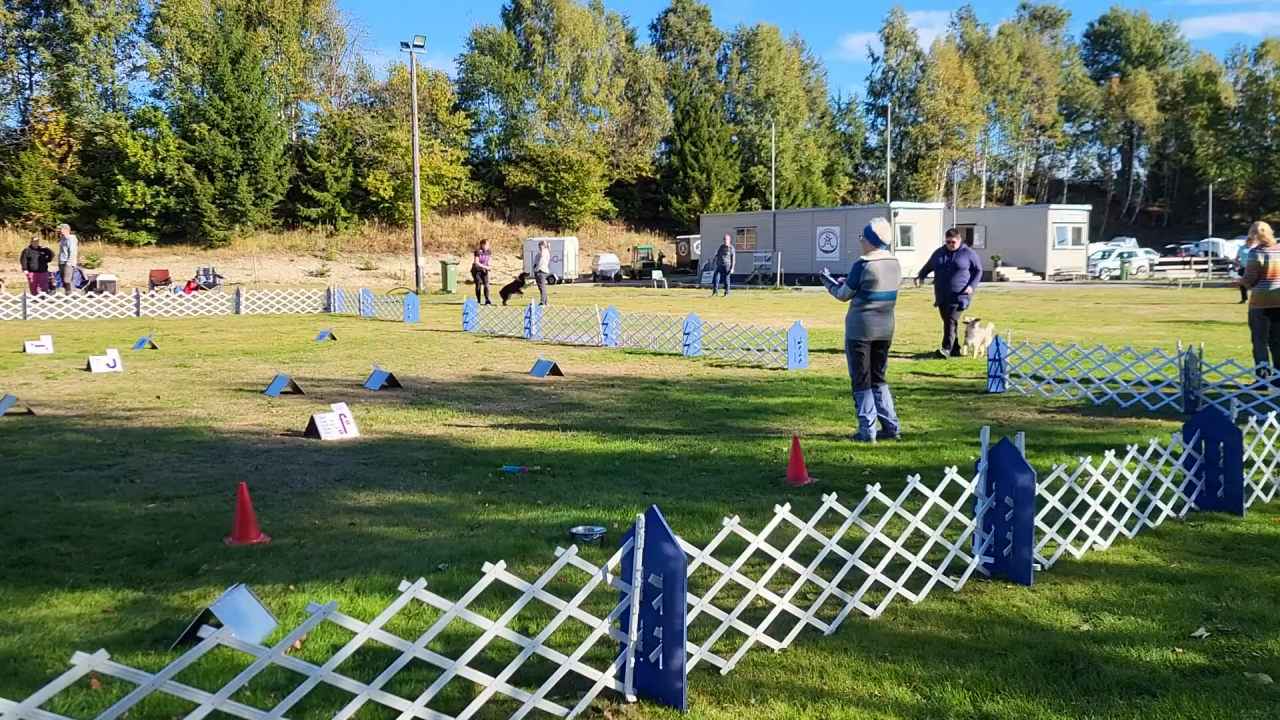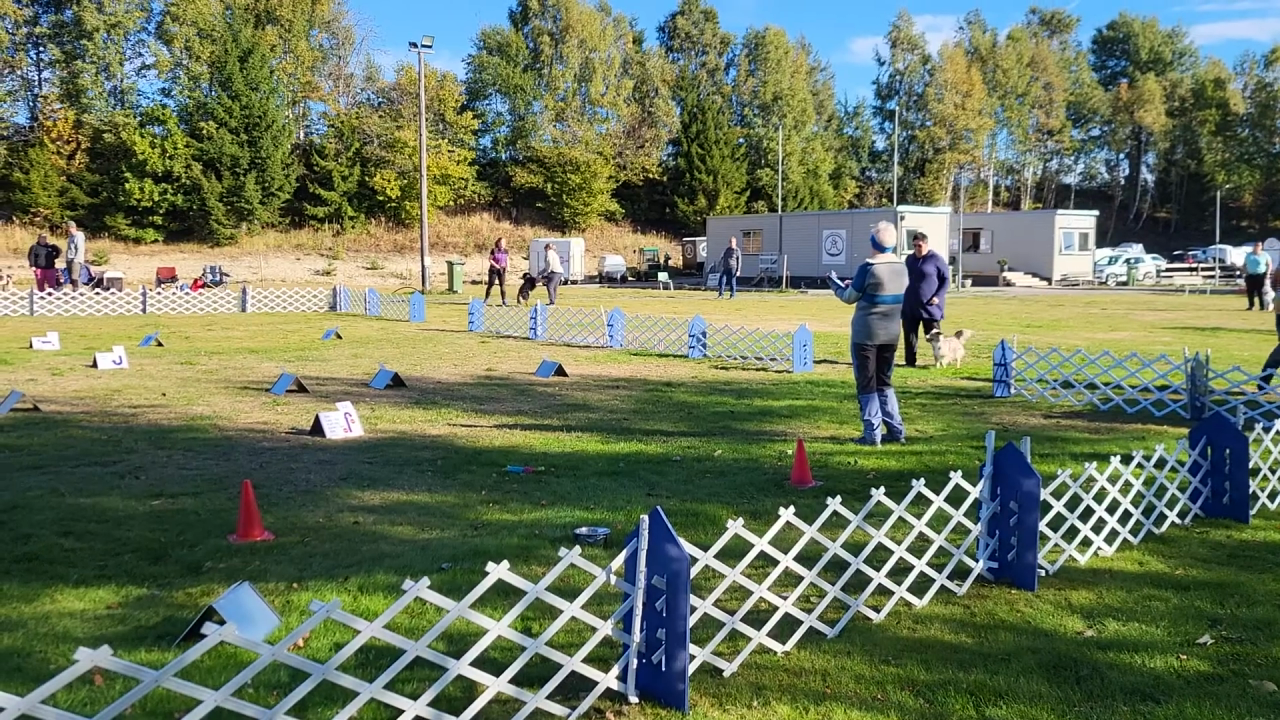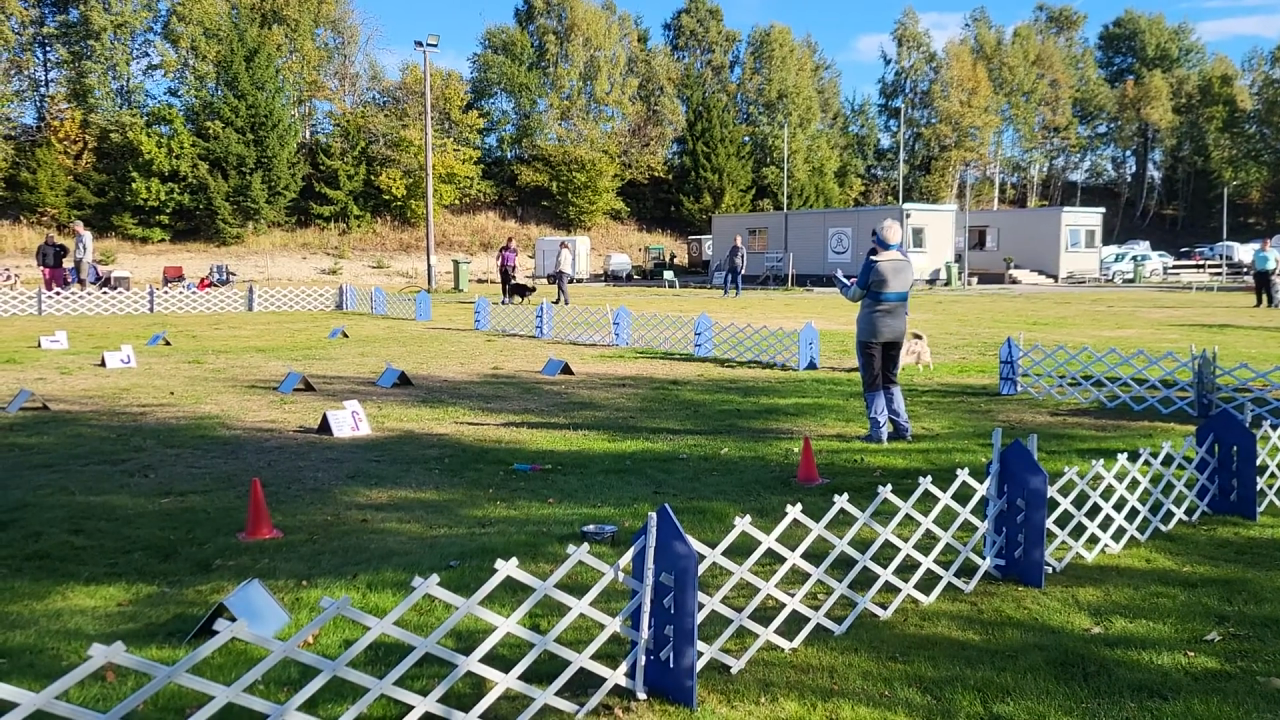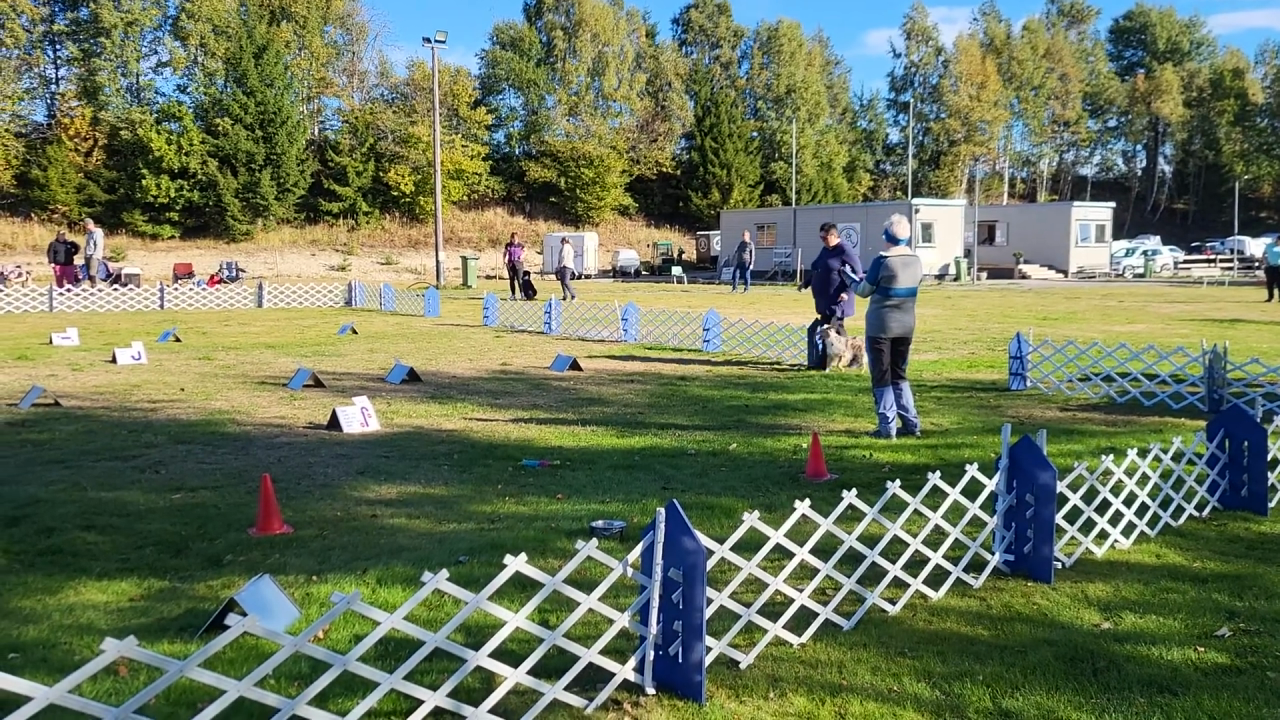
dt=0.7s
person 1, frame 1
left shoulder: (863, 265)
right shoulder: (895, 265)
left elbow: (844, 295)
left wrist: (829, 281)
right wrist: (846, 282)
left hip: (860, 329)
right hip: (885, 329)
left knee: (861, 381)
right knee: (878, 378)
left ankle: (867, 431)
right ankle: (891, 427)
person 1, frame 2
left shoulder: (868, 268)
right shoulder: (901, 268)
left elbow: (849, 298)
left wrist: (835, 283)
right wrist: (854, 285)
left hip: (866, 333)
right hip: (891, 333)
left knee: (867, 385)
right knee: (884, 382)
left ankle: (872, 435)
right ankle: (896, 431)
person 1, frame 3
left shoulder: (872, 265)
right shoulder: (906, 266)
left elbow: (854, 296)
left wrist: (842, 282)
left hip: (871, 330)
right hip: (897, 331)
left knee: (872, 382)
right knee: (890, 380)
left ankle: (878, 432)
right ankle: (902, 428)
person 1, frame 4
left shoulder: (882, 262)
right shoulder: (916, 262)
left elbow: (864, 292)
left hip: (880, 326)
right hip: (906, 326)
left knee: (882, 378)
right knee: (899, 375)
left ankle: (887, 427)
right ankle: (911, 424)
